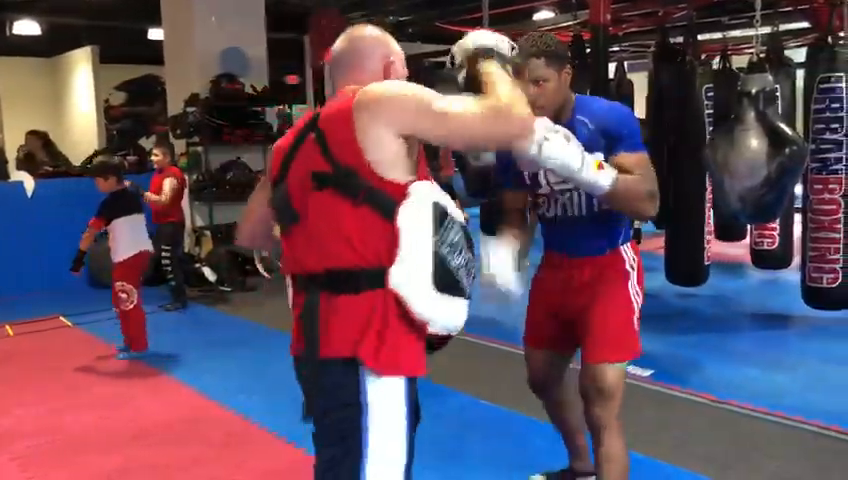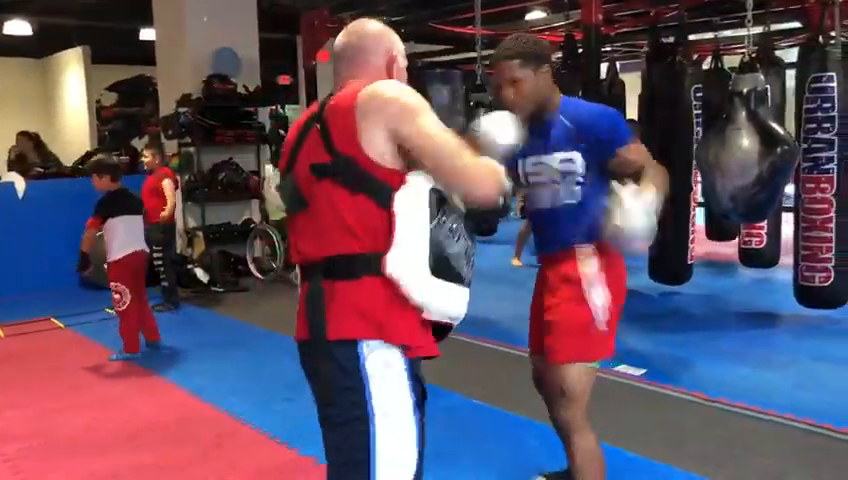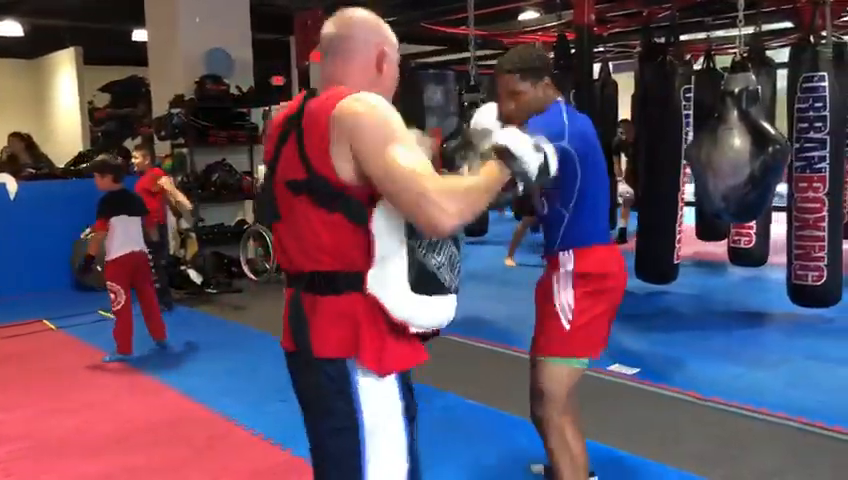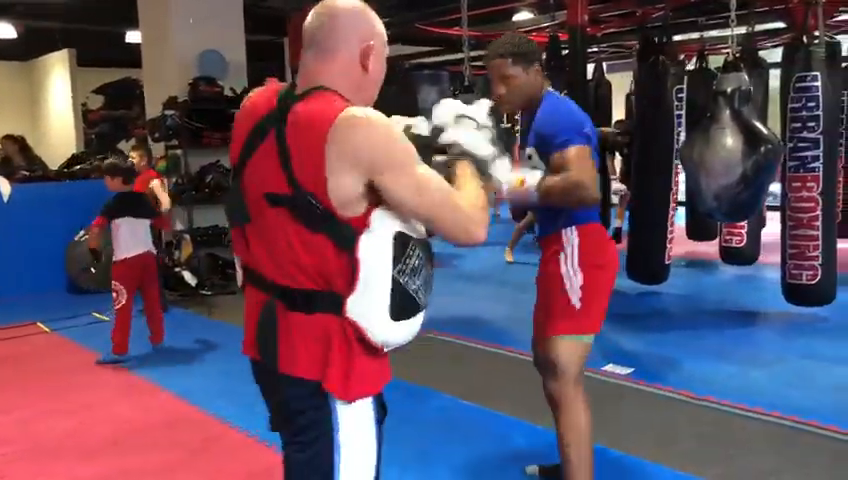
dt=0.2s
person 1, frame 1
left shoulder: (293, 139)
right shoulder: (385, 102)
left elbow: (249, 235)
right elbow: (514, 123)
right wrist: (485, 60)
left hip: (325, 335)
right hip: (372, 338)
person 1, frame 2
left shoulder: (304, 129)
right shoulder: (386, 100)
right elbow: (481, 187)
right wrist: (495, 167)
left hip: (326, 323)
right hip: (368, 330)
person 1, frame 3
left shoulder: (288, 120)
right shoulder: (361, 112)
right elbow: (441, 213)
right wrist: (504, 160)
left hip: (313, 334)
right hip: (353, 341)
person 1, frame 4
left shoulder: (256, 109)
right shoulder: (359, 129)
right elbow: (470, 226)
right wrist: (465, 159)
left hip: (277, 339)
right hip: (326, 352)
person 2, frame 1
left shoulder: (611, 119)
left elbow: (647, 203)
right elbow: (516, 218)
left wrist: (579, 166)
right wrist: (502, 251)
left hip: (609, 270)
right hip: (556, 270)
left knee: (601, 409)
right knee: (542, 377)
person 2, frame 2
left shoulder: (591, 119)
left elbow: (652, 173)
left hip: (589, 270)
right hip: (551, 269)
left knee: (570, 409)
right knee: (547, 382)
person 2, frame 3
left shoulder: (542, 128)
right shoulder: (569, 122)
left hip: (578, 272)
right hip: (589, 265)
left knee: (548, 407)
right knee: (550, 382)
person 2, frame 4
left shoulder: (554, 116)
right shoulder: (551, 114)
left elbow: (587, 188)
right elbow: (536, 181)
left wrist: (516, 186)
left hip: (577, 249)
right hip: (567, 248)
left knee: (563, 384)
right knee: (549, 362)
person 3, frame 1
left shoulder: (109, 203)
right shoulder: (134, 197)
left elbow: (90, 233)
left wrist: (78, 259)
left hip: (127, 258)
right hip: (143, 252)
left knee: (130, 304)
right knee: (123, 301)
left ankle: (138, 347)
right ankle: (131, 342)
person 3, frame 2
left shoulder: (106, 203)
right shoulder: (134, 199)
left elbow: (90, 233)
left wrist: (84, 259)
left hip: (121, 259)
right hip: (140, 253)
left knee: (124, 305)
right knee: (140, 301)
left ankle: (131, 349)
right ankle: (153, 339)
person 3, frame 3
left shoulder: (107, 201)
right shoulder: (136, 199)
left elbow: (99, 235)
left wrist: (88, 261)
left hip: (118, 259)
right hip: (140, 255)
left knee: (121, 306)
right knee: (148, 299)
left ankle: (124, 350)
right ankle: (160, 337)
person 3, frame 4
left shoulder: (114, 204)
right shoulder: (145, 200)
left elbow: (95, 230)
right elbow: (163, 224)
left wrist: (95, 251)
left hip: (126, 260)
right hip: (148, 256)
left knee: (122, 307)
right knee: (152, 301)
left ankle: (119, 351)
right ankle: (157, 340)
person 4, frame 1
left shoulder: (172, 174)
right shoulder: (159, 174)
left elbow: (164, 199)
left wrist: (141, 193)
left hip: (171, 224)
right hip: (162, 224)
left knee: (170, 263)
right knee: (167, 262)
left ankle: (179, 300)
right ankle: (177, 298)
person 4, frame 2
left shoulder: (165, 175)
right shoulder: (152, 175)
left elbow: (172, 201)
left wrist: (165, 216)
left hip: (162, 226)
right hip: (153, 225)
left knee: (163, 263)
right knee: (160, 263)
left ankle: (171, 301)
right ankle: (169, 299)
person 4, frame 3
left shoulder: (157, 175)
right shoulder: (143, 177)
left elbow: (176, 194)
left wrist: (189, 208)
left hip: (155, 227)
right hip: (147, 227)
left knee: (156, 265)
right knee: (153, 264)
left ankle: (165, 302)
right ankle: (164, 300)
person 4, frame 4
left shoulder: (151, 178)
right shoulder: (140, 178)
left elbow: (164, 198)
left wrist: (165, 210)
left ankle: (159, 303)
right ankle: (157, 301)
